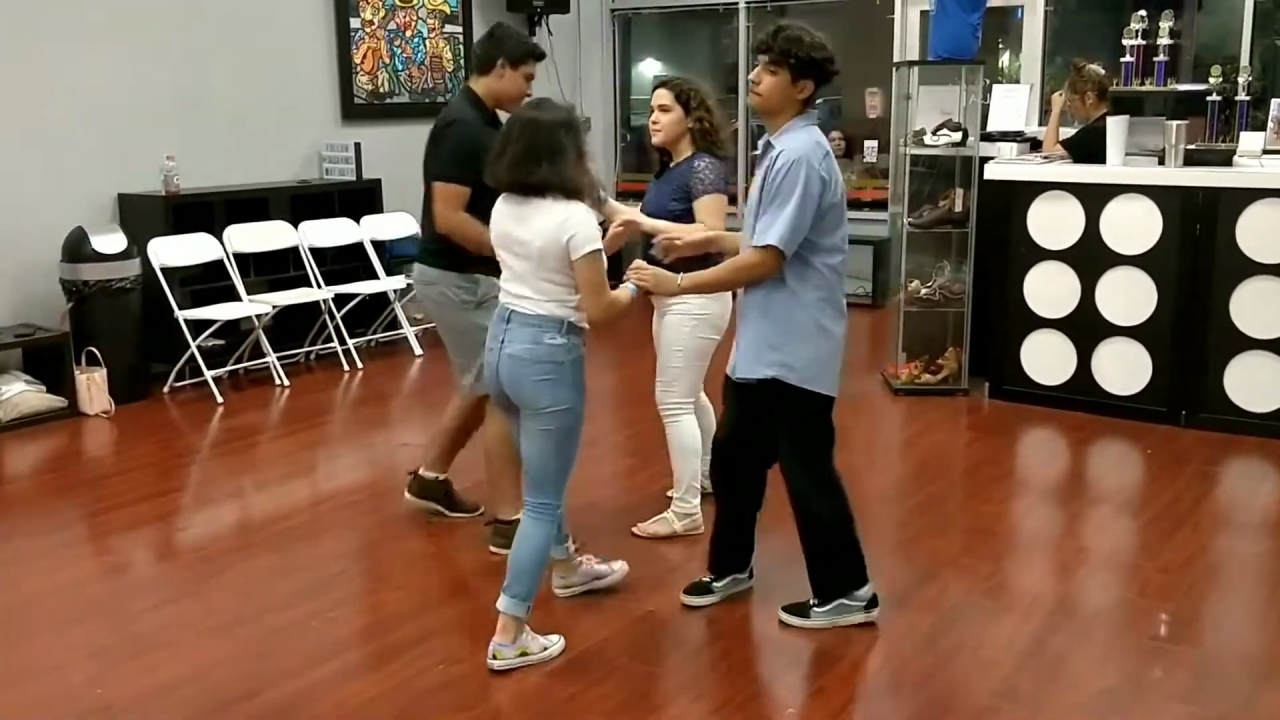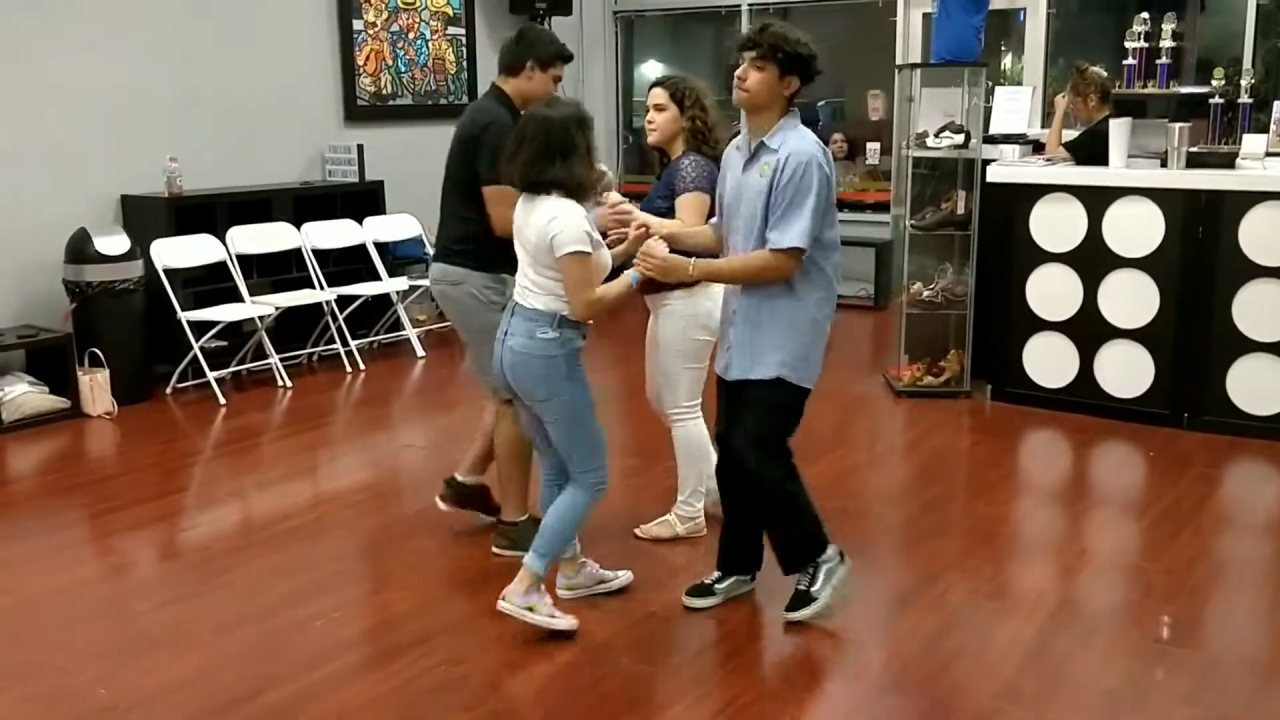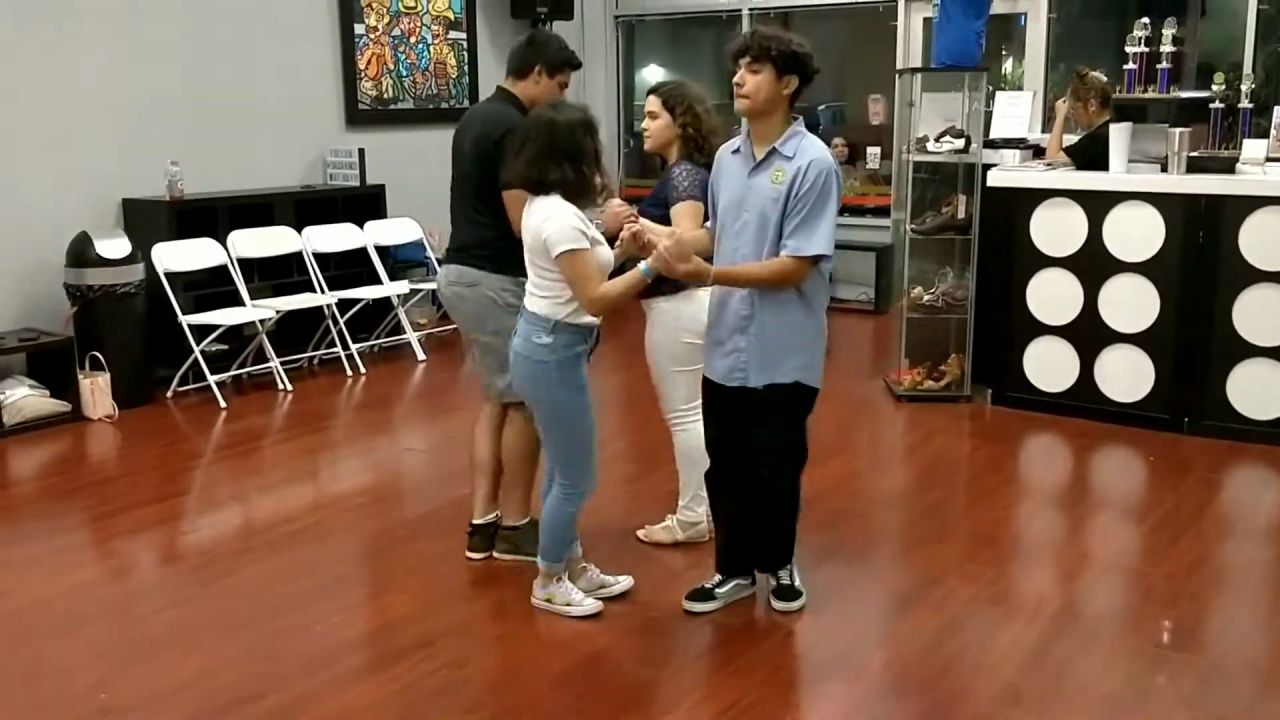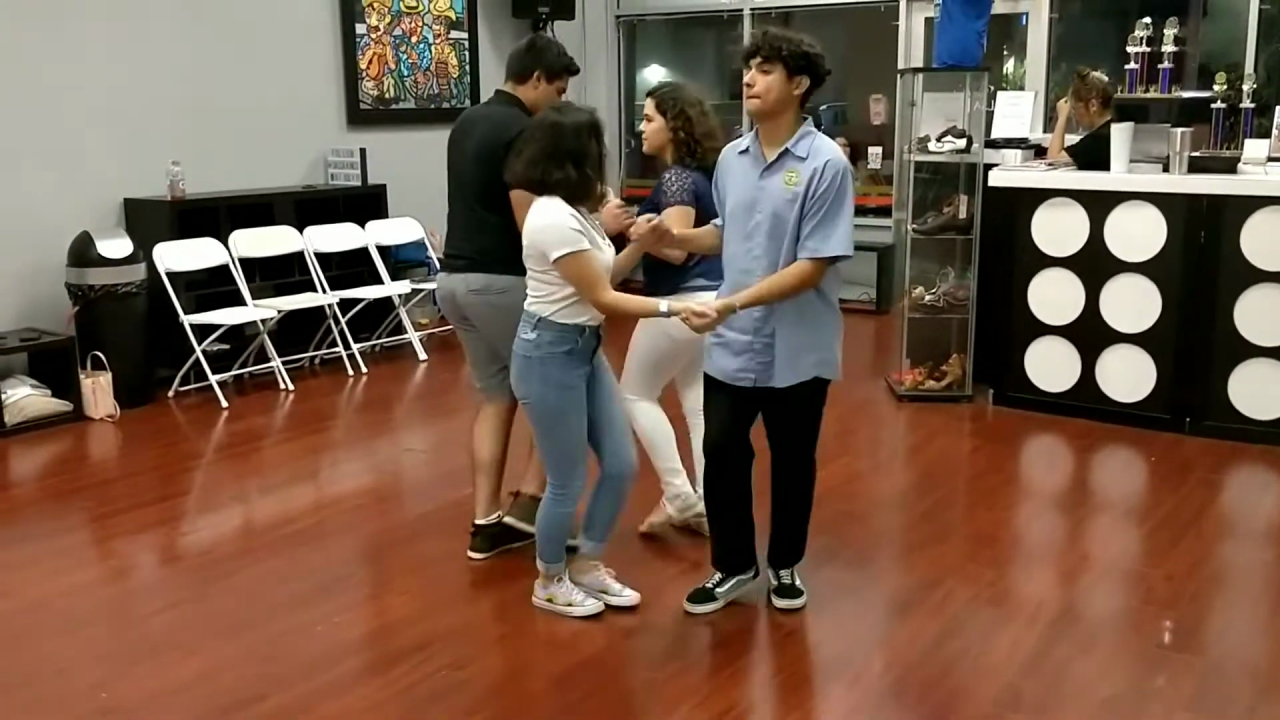
dt=0.2s
person 1, frame 1
left shoulder: (800, 155)
right shoulder: (775, 147)
left elbow: (766, 260)
left wrist: (676, 283)
right wrist: (703, 238)
left hip: (795, 341)
right hip: (760, 337)
left knee: (805, 465)
right knee: (733, 453)
left ankle: (846, 591)
right ankle: (730, 565)
person 1, frame 2
left shoulder: (802, 155)
right shoulder: (736, 150)
left elbow: (783, 261)
left wrist: (687, 271)
right wrist: (664, 235)
left hip: (785, 338)
right hip: (741, 333)
left knee: (760, 451)
right knee: (732, 453)
left ankle: (816, 558)
right ankle: (737, 566)
person 1, frame 3
left shoulder: (812, 163)
right shoulder: (726, 157)
left elbow: (798, 265)
left wrist: (708, 271)
right wrist: (662, 241)
left hip: (784, 348)
right hip: (728, 342)
left knee: (778, 462)
right knee: (728, 462)
left ankle: (778, 564)
right ankle: (735, 569)
person 1, frame 4
left shoulder: (827, 164)
right shoulder: (731, 158)
left elbow: (813, 266)
left wrist: (730, 303)
right wrist: (672, 238)
left hip: (796, 349)
right hip: (733, 345)
left knee: (792, 465)
right knee: (721, 457)
left ankle: (783, 566)
right ankle: (734, 564)
person 2, frame 1
left shoulder: (504, 209)
right shoulder: (574, 218)
right elbow: (598, 308)
left wrist: (603, 251)
right wrist: (634, 286)
left hip: (503, 344)
right hip: (548, 355)
left knee: (548, 476)
right knee: (543, 500)
left ankle: (566, 567)
right ankle: (508, 634)
person 2, frame 2
left shoulder: (531, 205)
right shoulder: (567, 216)
right elbow: (585, 304)
left wrist: (618, 251)
right wrist: (637, 275)
left hip: (520, 339)
right hip: (548, 350)
left knee: (560, 469)
right knee: (590, 476)
left ankle: (572, 567)
right ankle: (526, 587)
person 2, frame 3
left shoulder: (548, 206)
right shoulder: (560, 216)
right elbow: (592, 298)
left wrist: (613, 249)
right wrist: (648, 269)
left hip: (559, 346)
right hip: (551, 349)
left knee: (569, 470)
right knee: (575, 476)
left ankle: (572, 569)
right ankle: (552, 580)
person 2, frame 4
left shoulder: (571, 210)
right shoulder: (555, 218)
left elbow: (598, 279)
right elbow: (600, 299)
left wrist: (637, 245)
right wrist: (671, 308)
left hip: (583, 349)
right hip: (549, 354)
left knee: (622, 465)
right knee: (567, 480)
left ankle: (587, 565)
right ankle: (549, 582)
person 3, frame 1
left shoulder: (481, 120)
right shoulder: (462, 125)
left elbow: (495, 199)
right elbow: (449, 219)
left hip: (464, 275)
right hip: (455, 279)
left knee: (481, 386)
left ankle: (431, 476)
right ankle: (507, 521)
person 3, frame 2
left shoulder: (489, 114)
right shoulder: (499, 125)
right elbow: (504, 221)
left hip: (467, 272)
right hip: (479, 278)
left knee: (510, 391)
right knee: (518, 396)
left ankle: (467, 481)
right ankle: (515, 522)
person 3, frame 3
left shoulder: (477, 117)
right shoulder: (515, 128)
right elbow: (524, 221)
left hip: (459, 273)
right hip: (493, 281)
left knee: (498, 399)
right knee: (527, 403)
left ankle: (483, 522)
right ankle: (514, 526)
person 3, frame 4
left shoulder: (467, 123)
right shoulder: (523, 131)
right elbow: (528, 223)
left hip: (456, 278)
right hip: (503, 284)
left knee: (495, 399)
left ankle: (486, 522)
right ankle: (527, 501)
person 4, frame 1
left shoulder: (704, 168)
right shoulder: (669, 170)
left elbow: (710, 235)
right elbow: (652, 226)
left wrist: (645, 222)
right wrist: (608, 205)
left hip: (696, 300)
right hip: (674, 299)
left knee: (675, 402)
right knee: (688, 395)
left ankle: (686, 512)
right ankle: (711, 474)
person 4, frame 2
left shoulder: (692, 166)
right shoulder: (675, 167)
left elbow: (686, 233)
left wrist: (631, 214)
right wrist: (626, 218)
left hip: (689, 299)
right hip: (675, 298)
left knee: (679, 406)
right knee: (663, 399)
left ankle: (690, 514)
right ankle: (712, 481)
person 4, frame 3
left shoulder: (684, 175)
right shoulder: (687, 172)
right wrist: (633, 223)
left hip: (680, 305)
right hip: (696, 301)
left knee: (678, 411)
right knee: (690, 409)
left ankle: (693, 517)
right ankle: (702, 507)
person 4, frame 4
left shoulder: (677, 178)
right shoulder: (705, 174)
left elbow: (674, 249)
left hip: (682, 304)
right hip: (714, 300)
left knee: (634, 395)
right knee: (700, 405)
left ankle: (678, 492)
right ankle: (708, 505)
